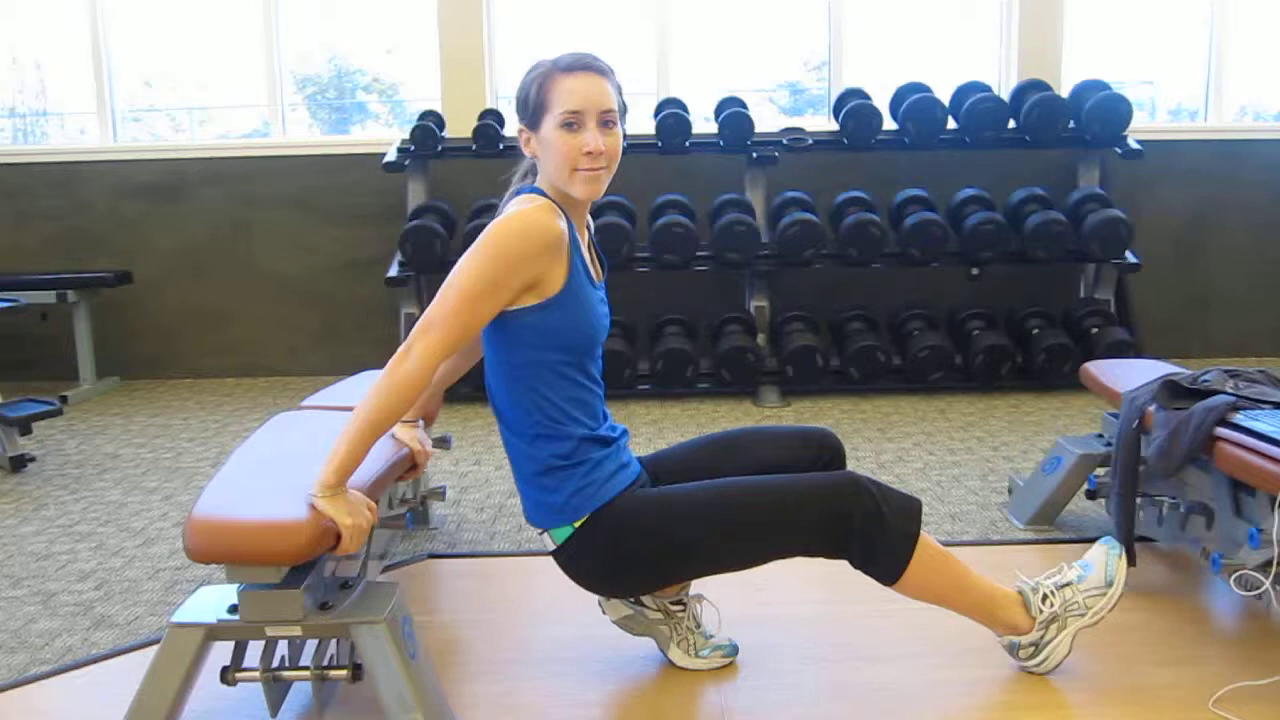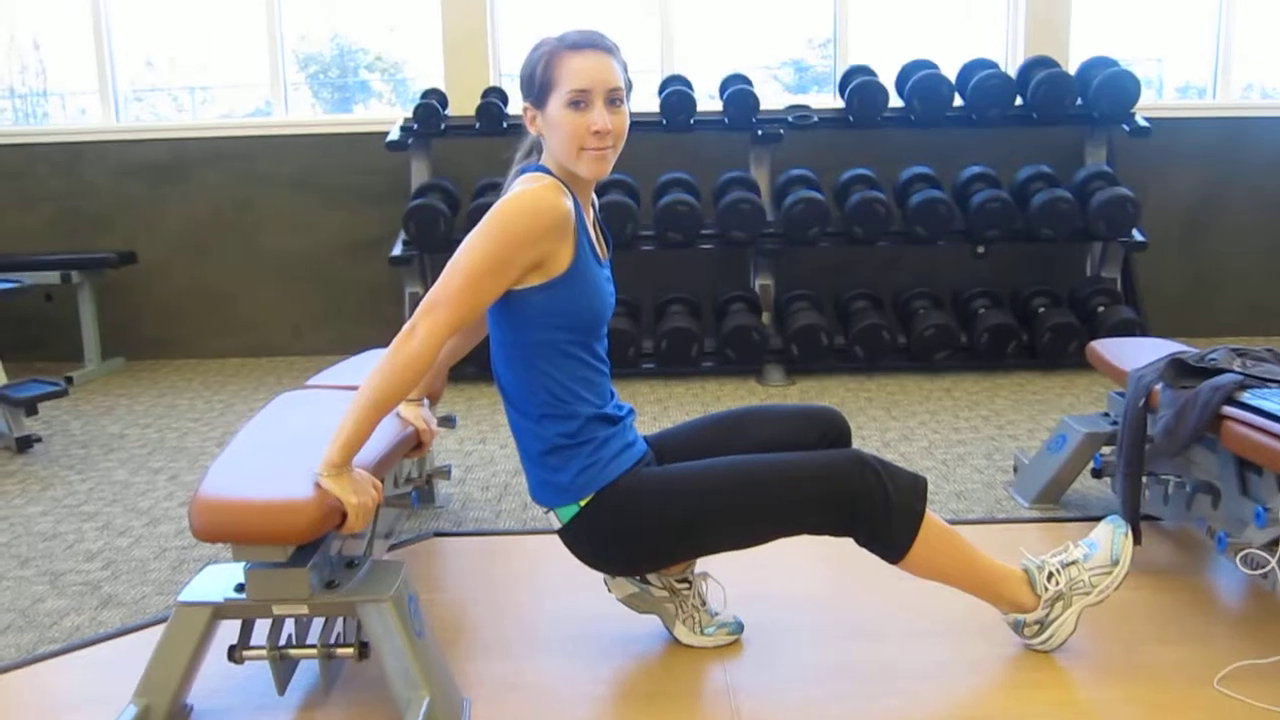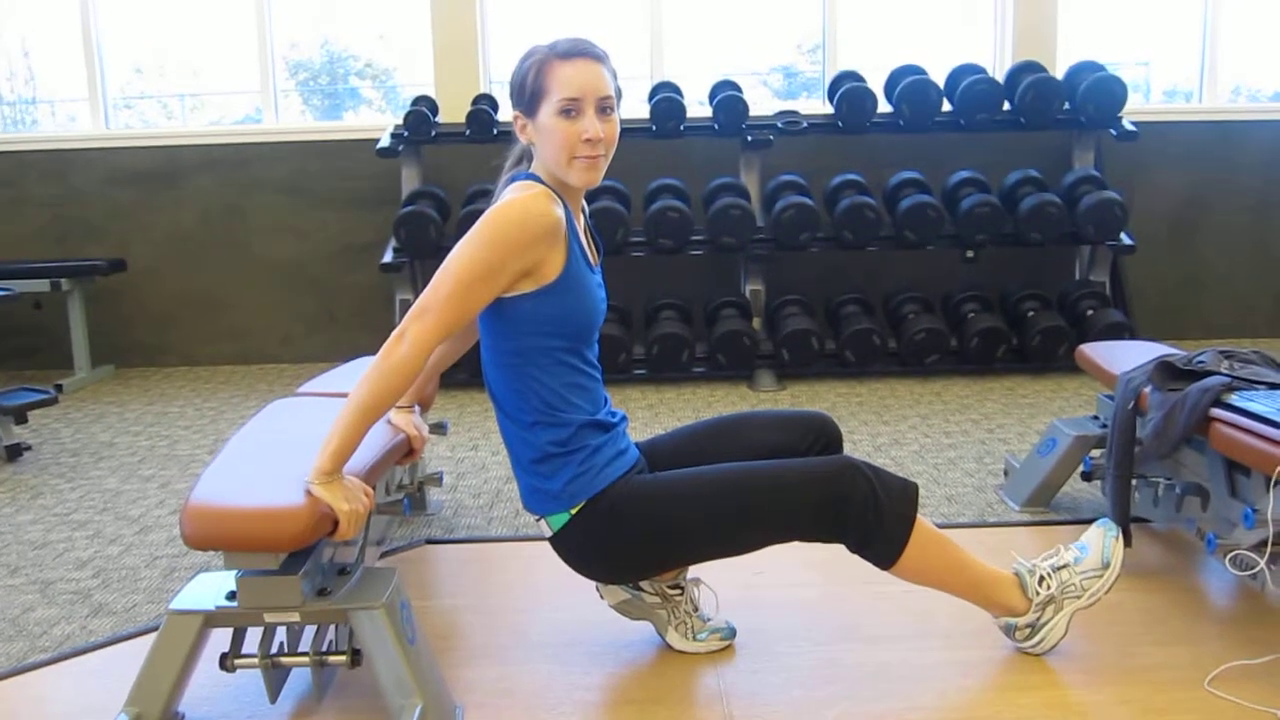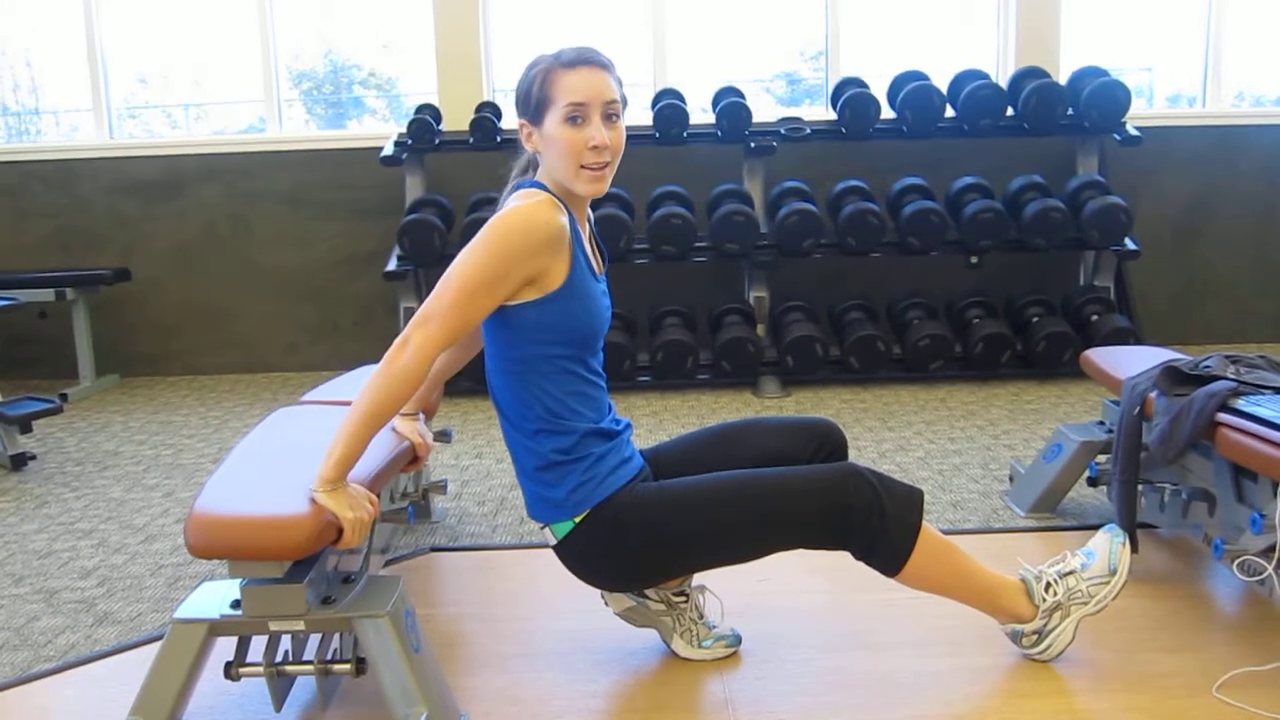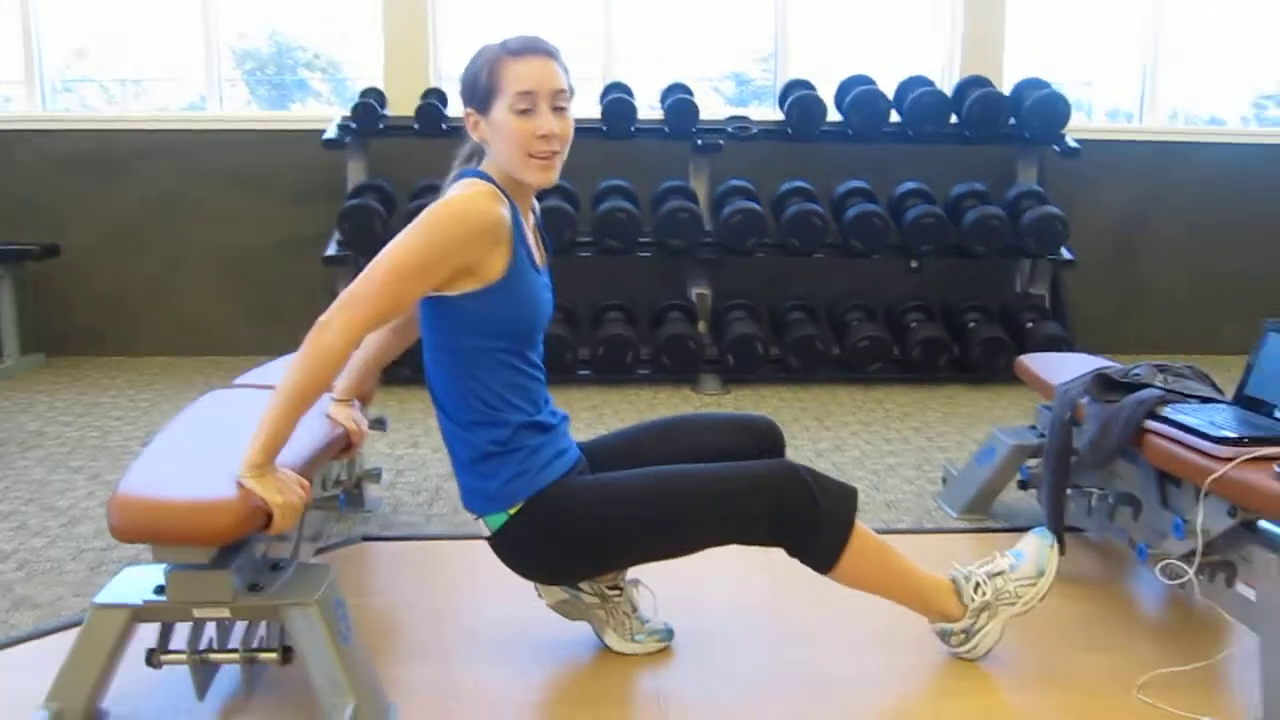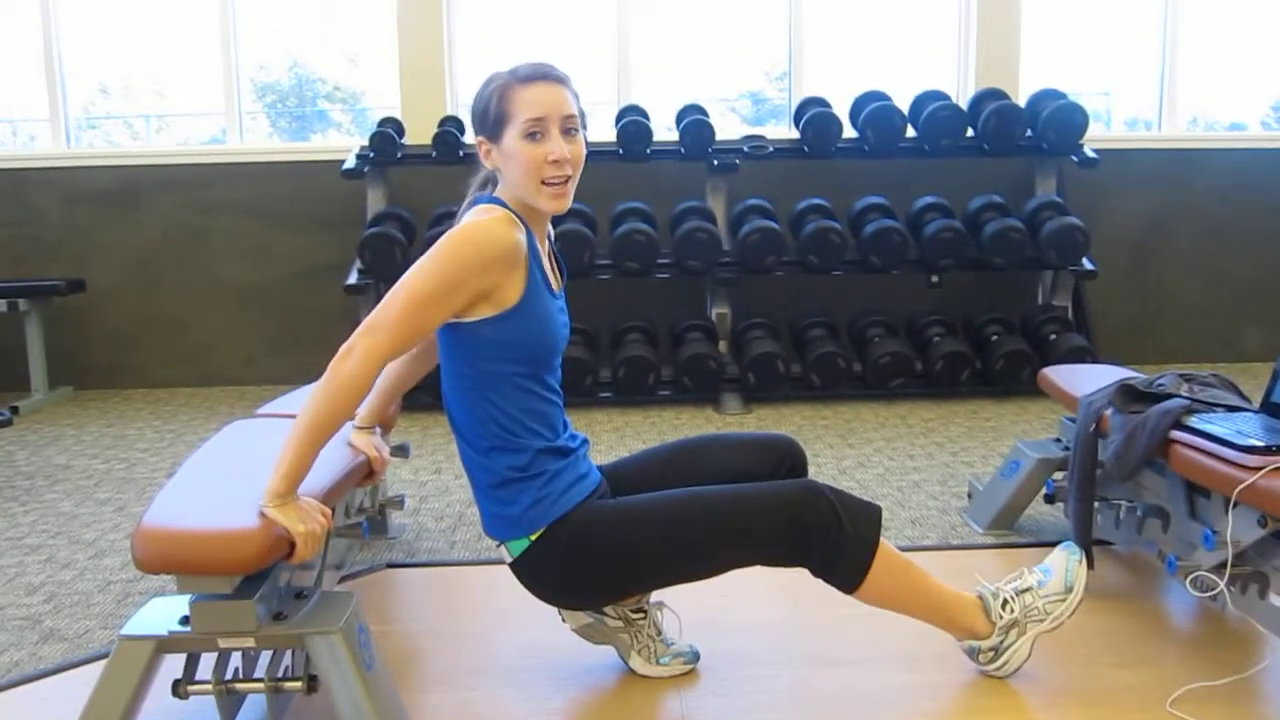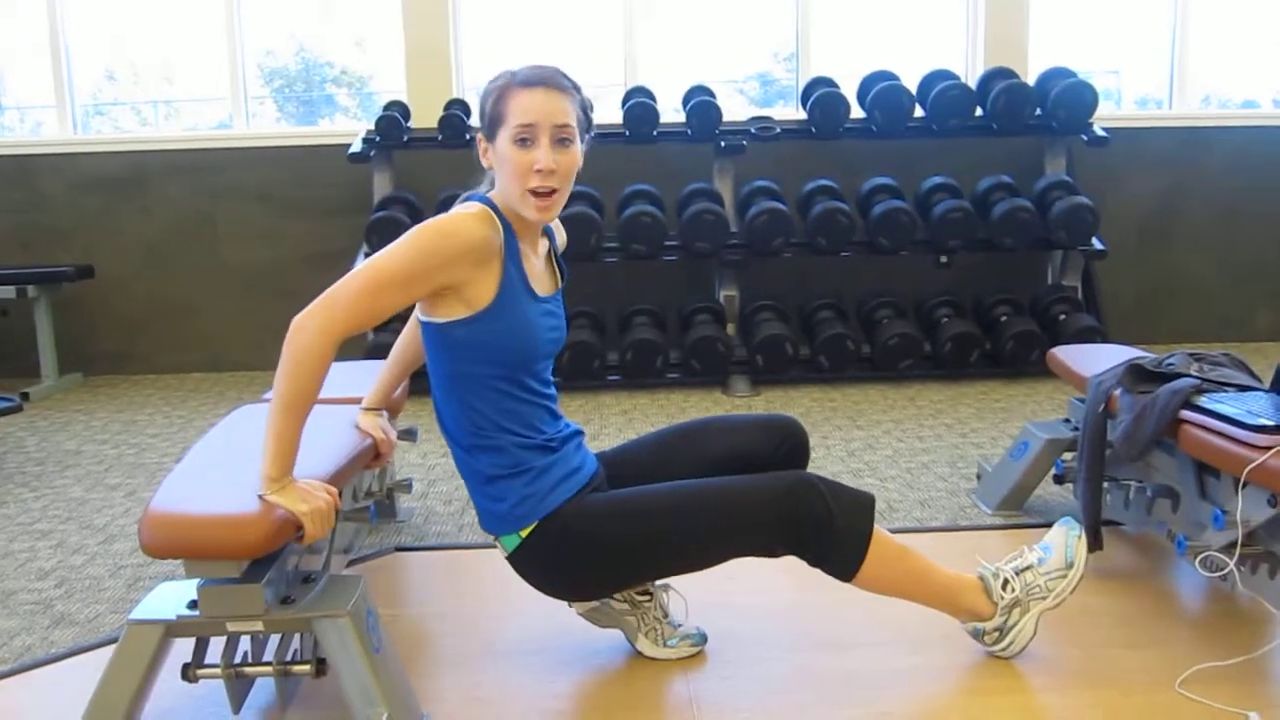
dt=0.7s
person 1, frame 1
left shoulder: (569, 221)
right shoulder: (531, 225)
left elbow: (474, 334)
right elbow: (423, 346)
left wrist: (418, 420)
right wrist: (333, 488)
left hip: (618, 484)
right hip: (599, 525)
left knee: (815, 452)
right knee: (849, 506)
left ankle: (658, 596)
right ankle: (1026, 620)
person 1, frame 2
left shoulder: (573, 199)
right shoulder: (537, 205)
left elbow: (476, 315)
right elbow: (428, 325)
left wrist: (421, 398)
right wrist: (338, 467)
left hip: (623, 463)
right hip: (603, 503)
left knee: (822, 430)
right knee: (853, 483)
left ankle: (664, 572)
right ankle: (1032, 598)
person 1, frame 3
left shoulder: (564, 207)
right shoulder: (528, 212)
left elbow: (466, 320)
right elbow: (416, 332)
left wrist: (410, 405)
right wrist: (328, 476)
left hip: (615, 469)
right hip: (596, 511)
left knee: (813, 435)
right knee: (847, 491)
left ankle: (656, 581)
right ankle: (1023, 602)
person 1, frame 4
left shoulder: (569, 214)
right shoulder: (533, 220)
left elbow: (466, 326)
right elbow: (419, 340)
left wrist: (415, 413)
right wrist: (332, 484)
left hip: (617, 477)
right hip: (598, 519)
left knee: (817, 443)
right knee: (850, 498)
left ankle: (661, 588)
right ankle: (1028, 608)
person 1, frame 5
left shoulder: (513, 206)
right shoulder: (474, 210)
left elbow: (407, 311)
right elbow: (343, 320)
left wrist: (348, 397)
right wrist: (260, 466)
left hip: (554, 471)
right hip: (534, 511)
left knee: (756, 441)
right knee: (787, 497)
left ankle: (595, 581)
right ankle: (958, 608)
person 1, frame 6
left shoulder: (532, 231)
right shoulder: (489, 235)
left elbow: (428, 332)
right elbow: (362, 350)
left wrist: (370, 427)
right wrist: (282, 497)
left hip: (576, 493)
right hip: (554, 536)
left knee: (777, 459)
right knee: (807, 512)
left ankle: (619, 603)
right ankle: (984, 624)
person 1, frame 7
left shoulder: (545, 235)
right shoulder: (467, 234)
right elbow: (313, 326)
left wrist: (376, 408)
right wrist: (280, 482)
left hip: (578, 482)
right hip: (549, 530)
left knee: (779, 441)
right knee: (801, 505)
left ankle: (626, 590)
right ankle: (987, 606)
